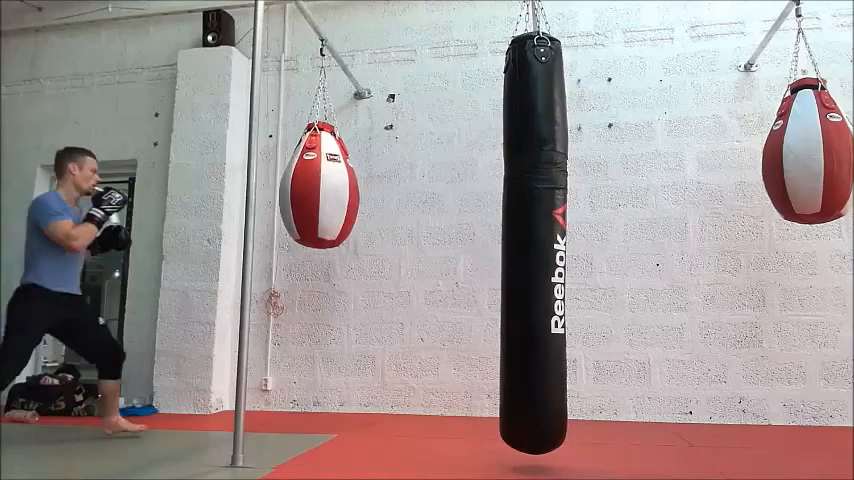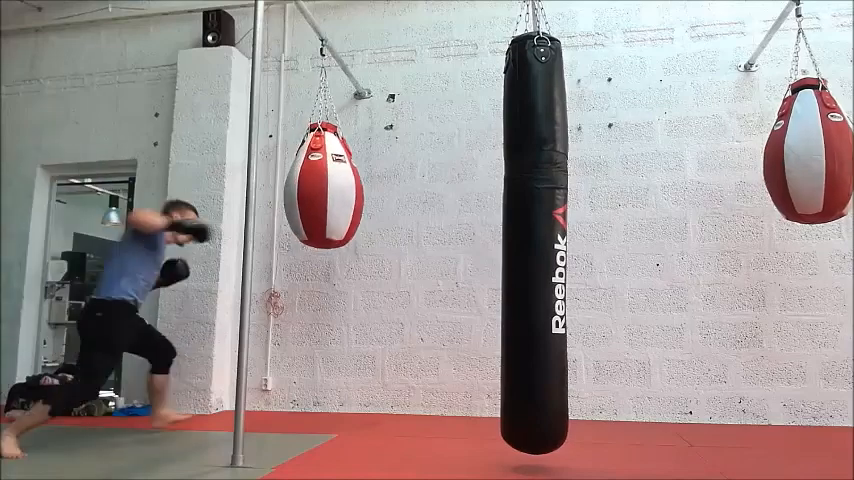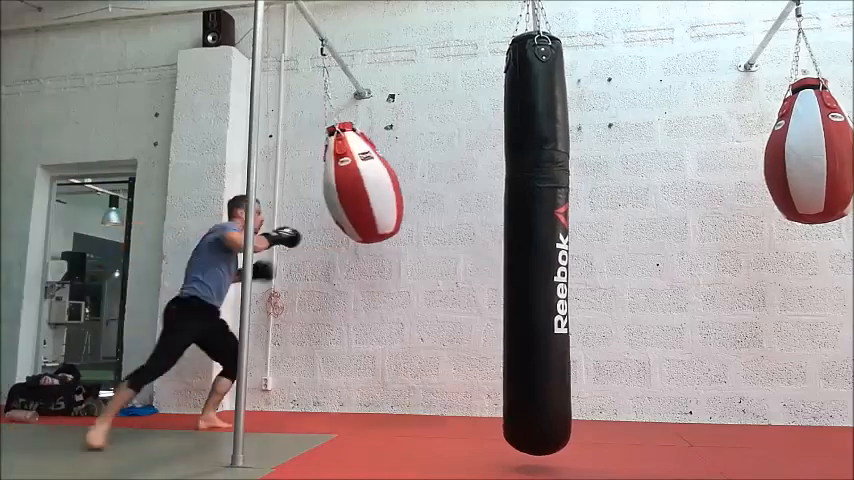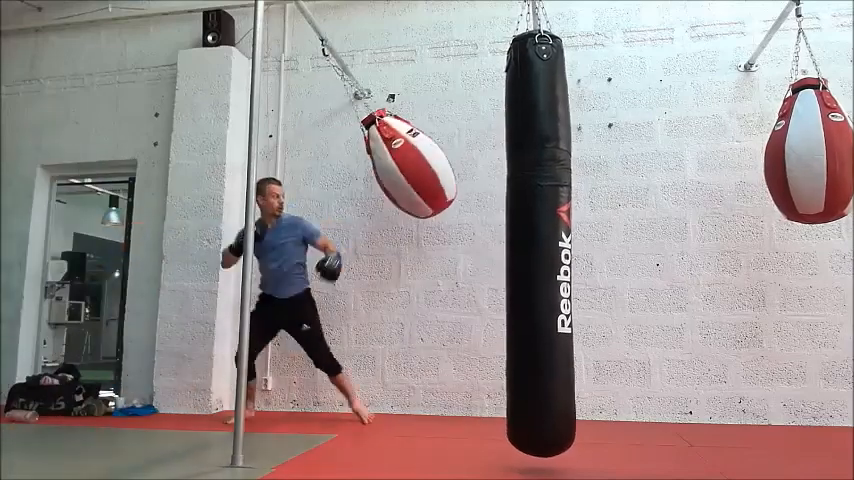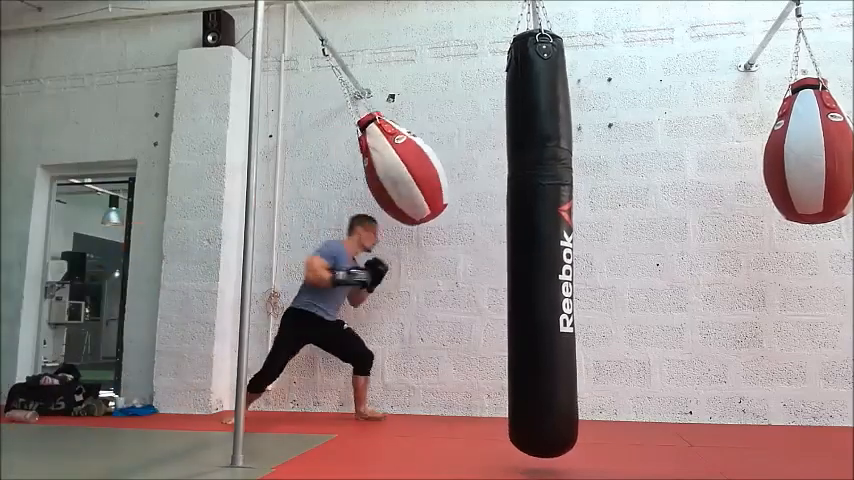
dt=0.3s
person 1, frame 1
left shoulder: (76, 208)
right shoulder: (45, 204)
right elbow: (73, 242)
left wrist: (105, 242)
right wrist: (100, 212)
left hip: (69, 301)
right hip: (36, 301)
left knee: (112, 354)
left ankle: (112, 419)
person 1, frame 2
left shoulder: (152, 241)
right shoulder: (148, 237)
right elbow: (140, 218)
left wrist: (158, 279)
right wrist: (178, 225)
left hip: (117, 316)
right hip: (106, 314)
left knee: (164, 352)
right knee: (84, 387)
left ankle: (160, 413)
person 1, frame 3
left shoulder: (225, 242)
right shoulder: (228, 230)
right elbow: (246, 244)
left wrist: (248, 273)
right wrist: (275, 236)
left hip: (207, 314)
right hip: (189, 310)
left knee: (236, 360)
right knee: (154, 368)
left ankle: (208, 416)
right ankle: (103, 423)
person 1, frame 4
left shoulder: (296, 224)
right shoulder: (252, 230)
left elbow: (328, 246)
right elbow: (226, 263)
left wrist: (332, 259)
right wrist: (238, 245)
left hip: (298, 302)
right hip: (269, 302)
left knee: (322, 357)
right knee: (246, 356)
left ankle: (354, 402)
right ankle: (248, 407)
person 1, frame 5
left shoulder: (353, 262)
right shoulder: (331, 248)
left elbow: (356, 301)
right elbow: (311, 274)
left wrist: (370, 282)
right wrist: (346, 277)
left hip: (327, 322)
right hip: (300, 319)
left knee: (363, 357)
right knee: (269, 373)
left ankle: (361, 409)
